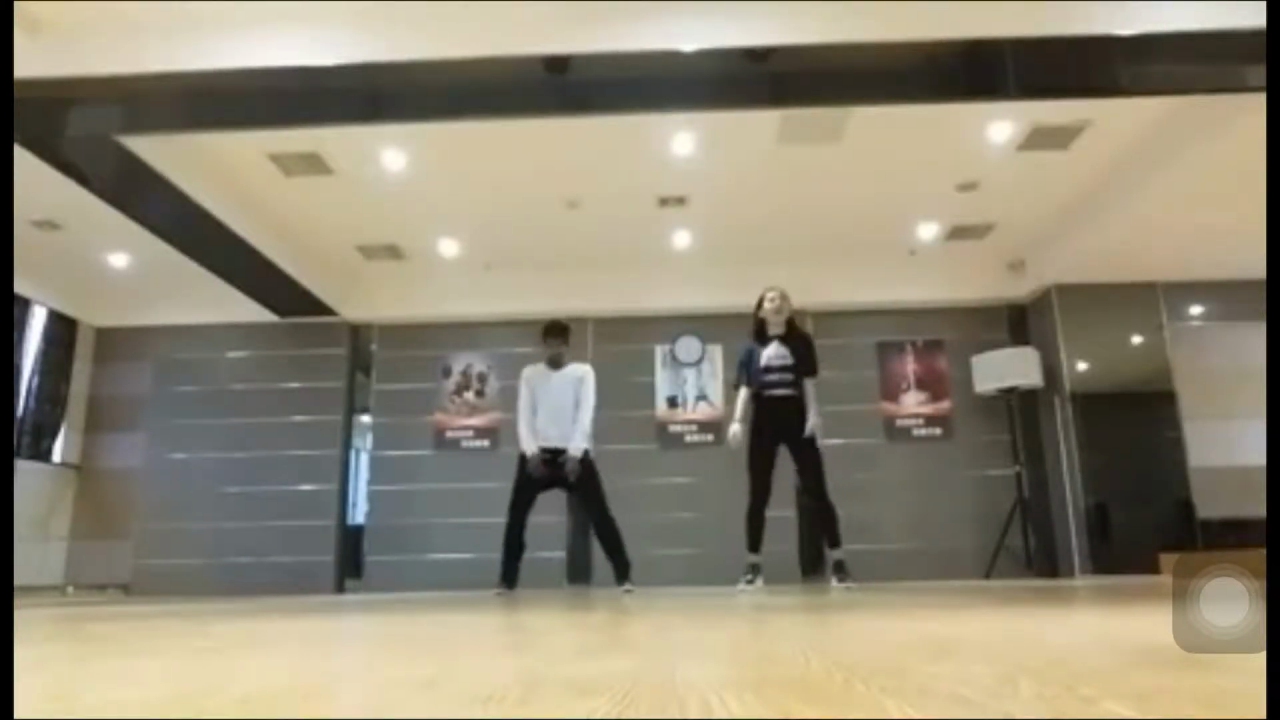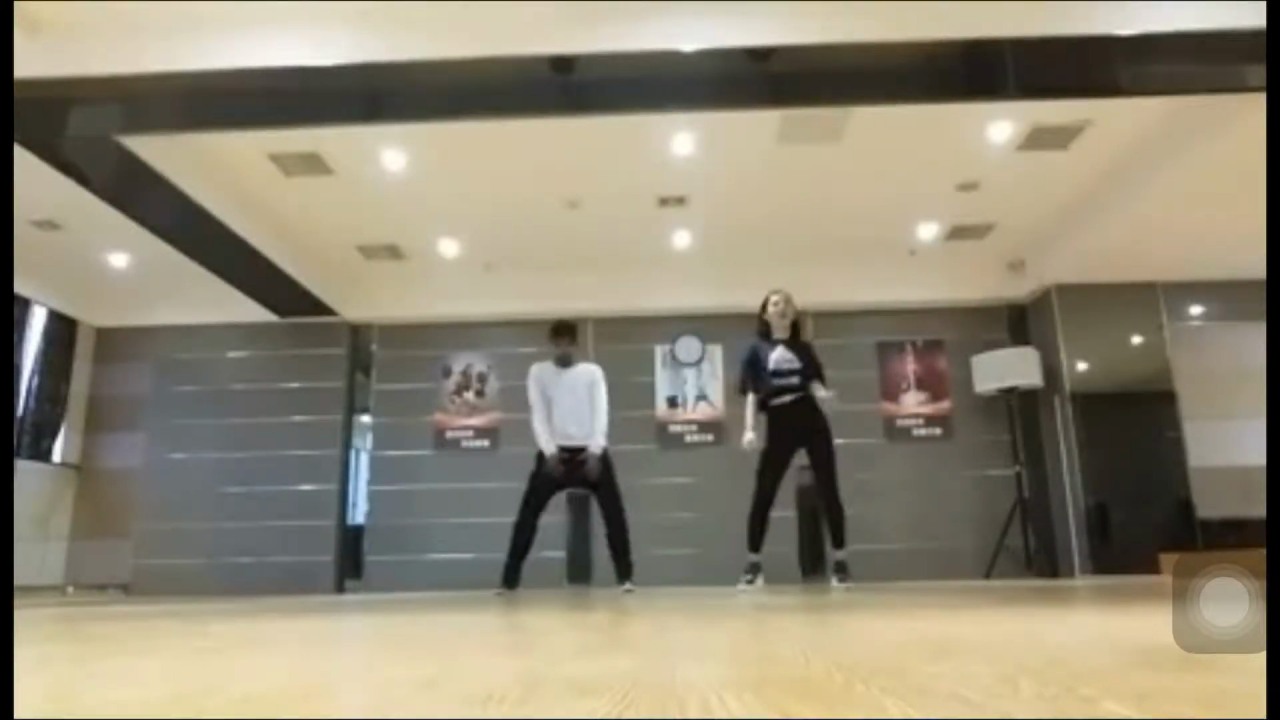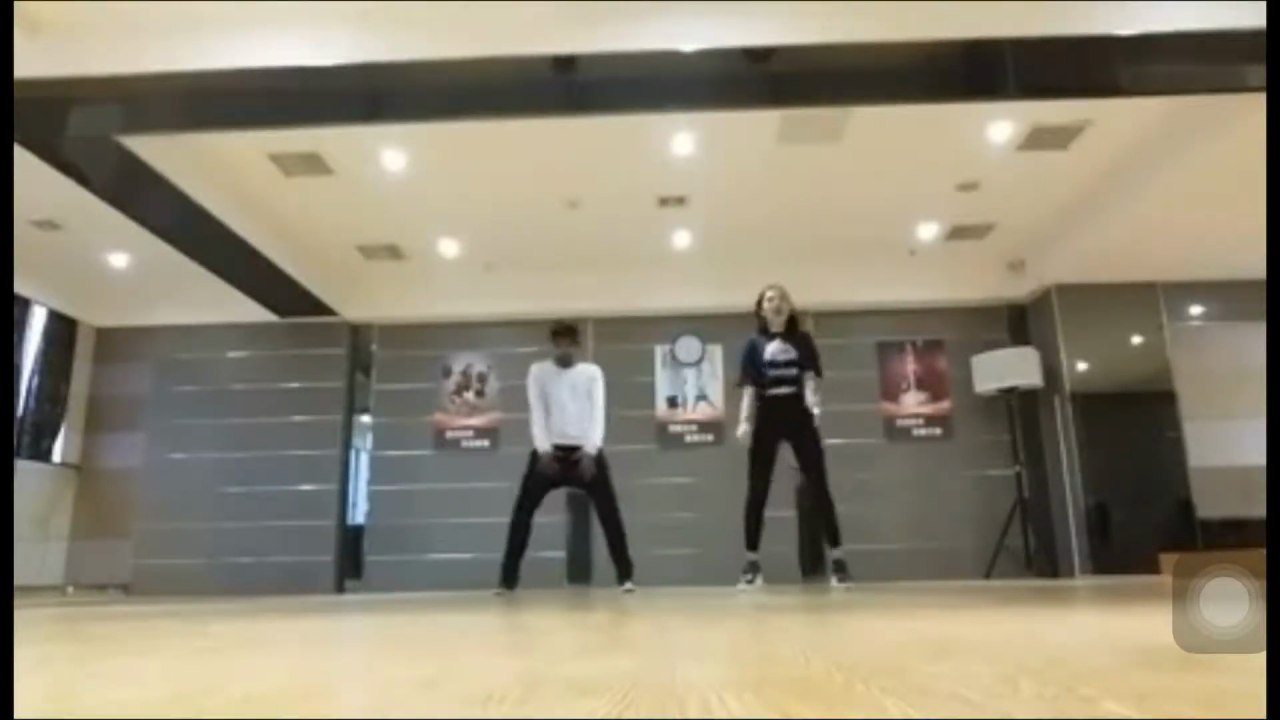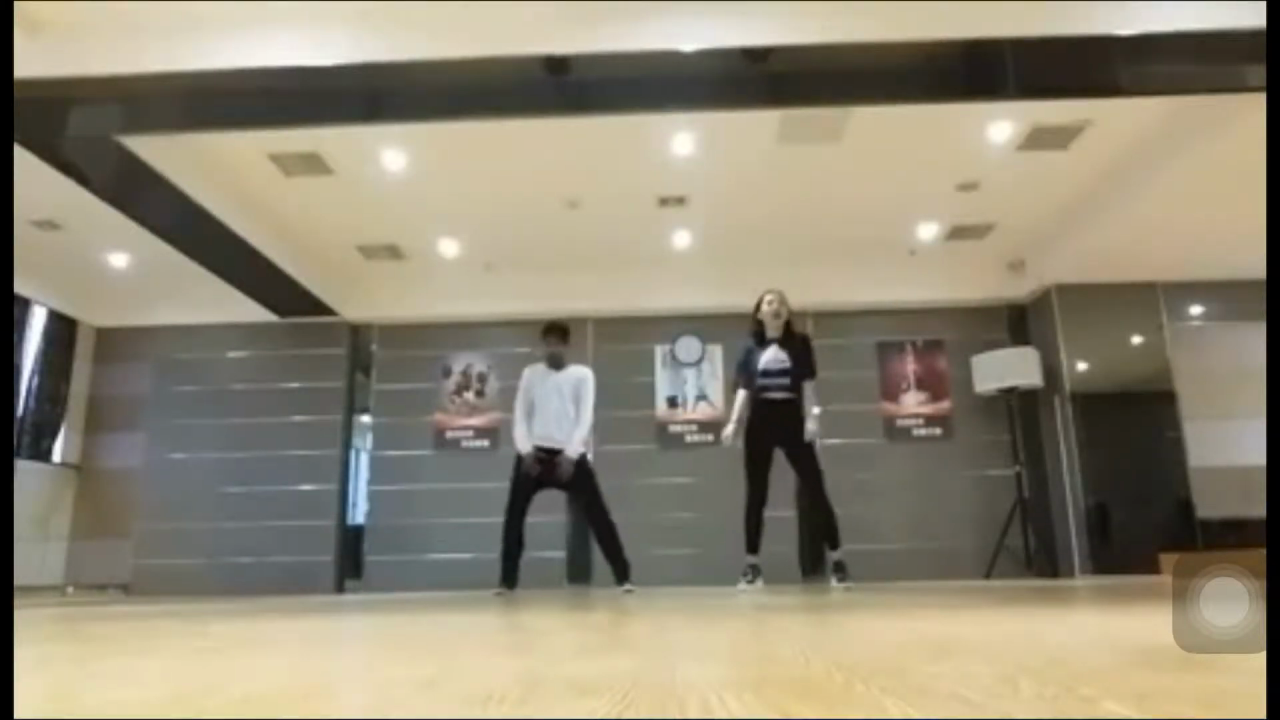
dt=0.2s
person 1, frame 1
left shoulder: (801, 341)
right shoulder: (753, 348)
left elbow: (808, 380)
right elbow: (745, 386)
left wrist: (813, 413)
right wrist: (737, 421)
left hip: (796, 419)
right hip: (764, 421)
left knee: (816, 490)
right knee: (758, 494)
left ankle: (837, 562)
right ankle: (753, 566)
person 1, frame 2
left shoulder: (804, 349)
right shoulder: (757, 350)
left elbow: (814, 383)
right elbow: (751, 392)
left wrist: (823, 393)
right wrist: (749, 427)
left hip: (812, 421)
right hip: (779, 427)
left knee: (829, 491)
right knee: (763, 495)
left ankle: (839, 562)
right ankle: (753, 565)
person 1, frame 3
left shoulder: (803, 340)
right shoulder: (755, 344)
left elbow: (810, 375)
right elbow: (749, 386)
left wrist: (811, 395)
right wrist: (744, 420)
left hip: (799, 416)
right hip: (767, 418)
left knee: (818, 488)
right knee: (757, 491)
left ankle: (837, 561)
right ankle: (752, 564)
person 1, frame 4
left shoulder: (800, 343)
right shoulder: (752, 350)
left elbow: (807, 383)
right elbow: (744, 388)
left wrist: (811, 417)
right wrist: (733, 423)
left hip: (793, 423)
right hip: (760, 424)
left knee: (815, 491)
right knee: (756, 496)
left ankle: (836, 562)
right ankle: (752, 567)
person 2, frame 1
left shoulder: (583, 372)
right shoulder: (530, 374)
left elbow: (585, 415)
right elbow: (524, 415)
left wrist: (575, 453)
right wrist: (530, 451)
left hip: (573, 453)
right hip: (538, 453)
left knee: (599, 513)
right knee: (516, 514)
left ankle: (623, 575)
right ankle: (507, 579)
person 2, frame 2
left shoulder: (592, 372)
right shoulder: (538, 372)
left elbow: (600, 412)
right elbow: (538, 414)
left wrist: (596, 450)
right wrist: (549, 451)
left hip: (590, 451)
right hip: (554, 452)
left knee: (614, 511)
right knee: (528, 513)
left ankle: (625, 575)
right ankle: (510, 578)
person 2, frame 3
left shoulder: (592, 372)
right shoulder: (538, 371)
left elbow: (597, 412)
right elbow: (537, 412)
left wrist: (591, 449)
right wrist: (544, 450)
left hip: (585, 451)
right hip: (549, 451)
left knee: (609, 512)
right knee: (522, 511)
left ankle: (625, 576)
right ankle: (508, 578)
person 2, frame 4
left shoulder: (583, 375)
right shoulder: (530, 374)
left elbow: (585, 418)
right elbow: (521, 415)
left wrist: (570, 454)
right wrist: (524, 450)
left hip: (570, 455)
right hip: (535, 453)
left knee: (597, 513)
right knee: (514, 513)
left ankle: (623, 575)
right ankle: (507, 579)
